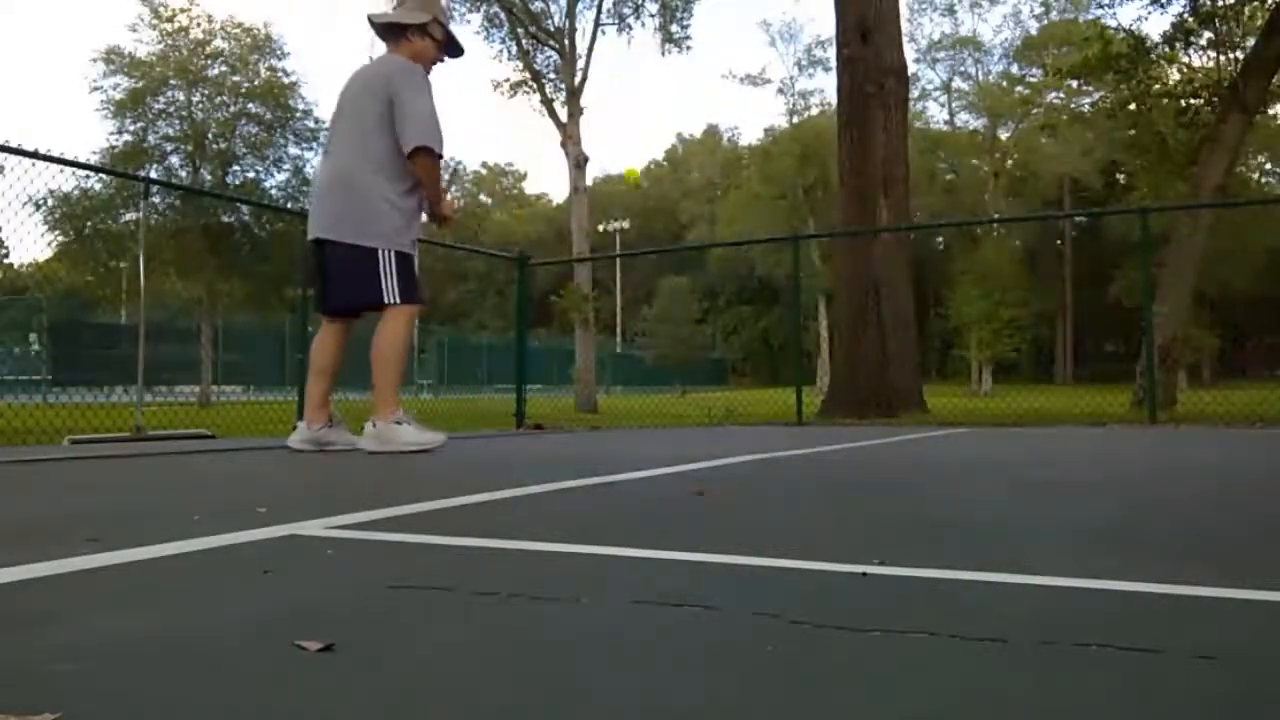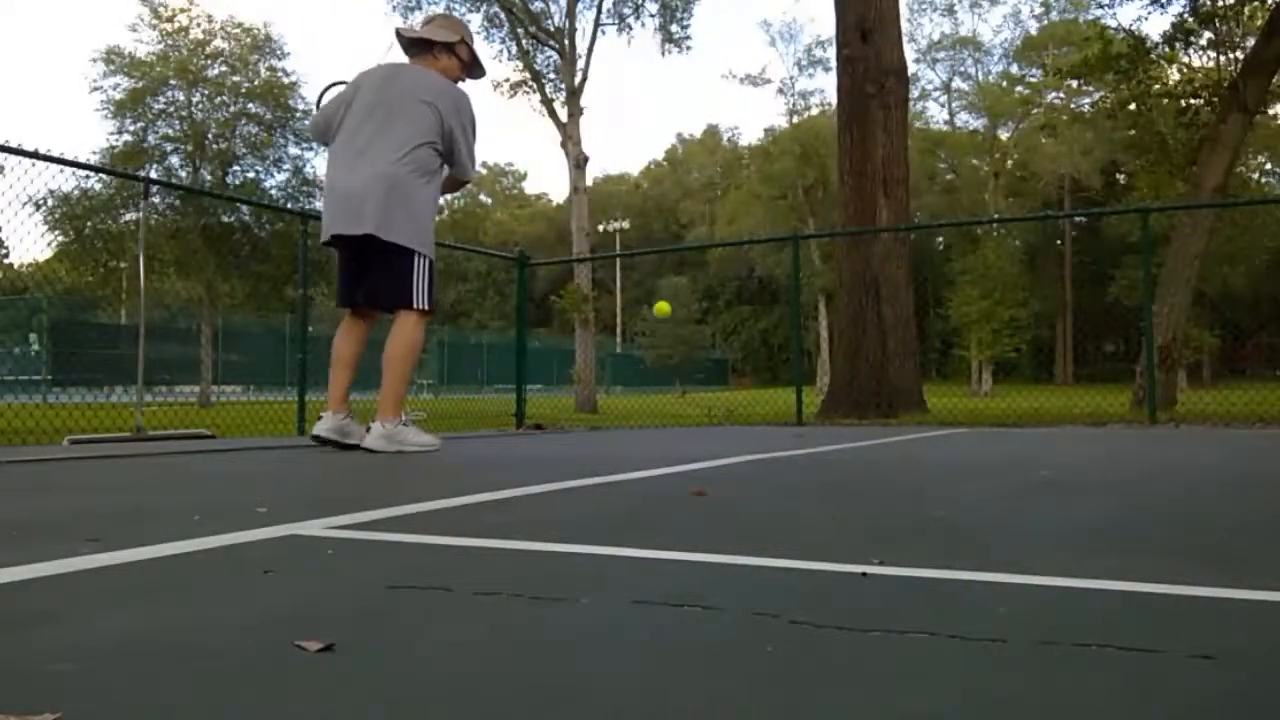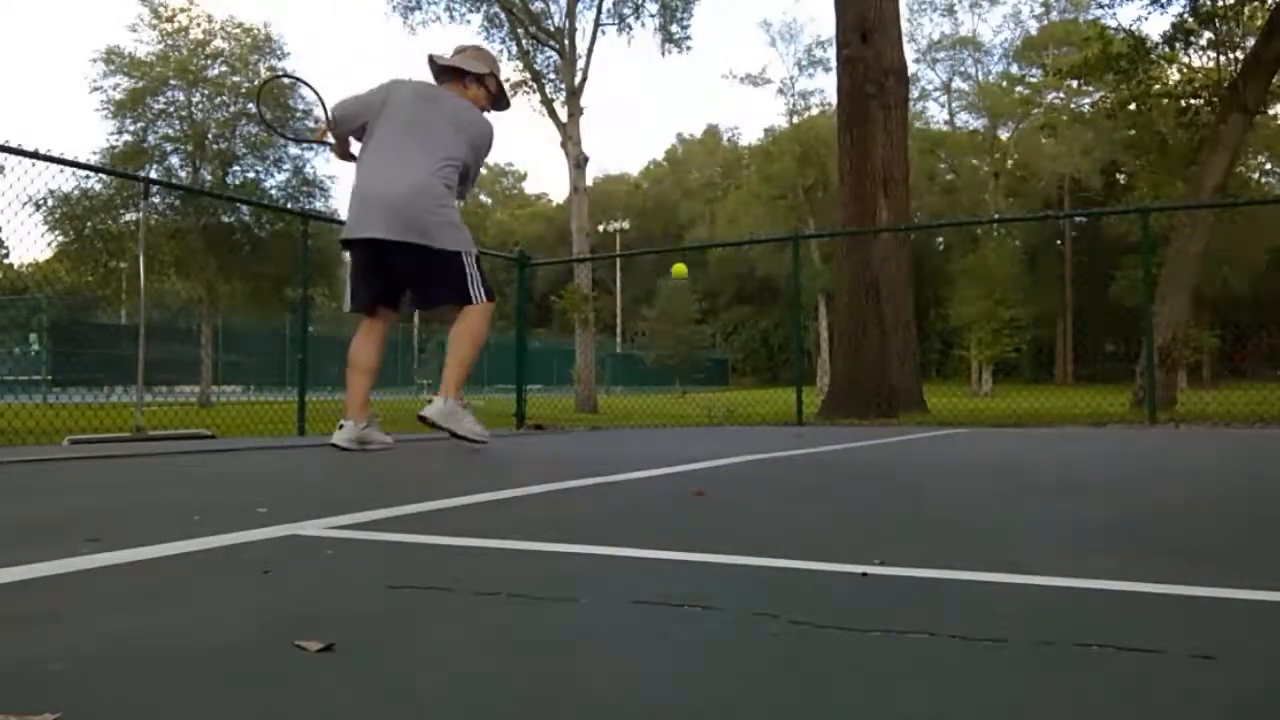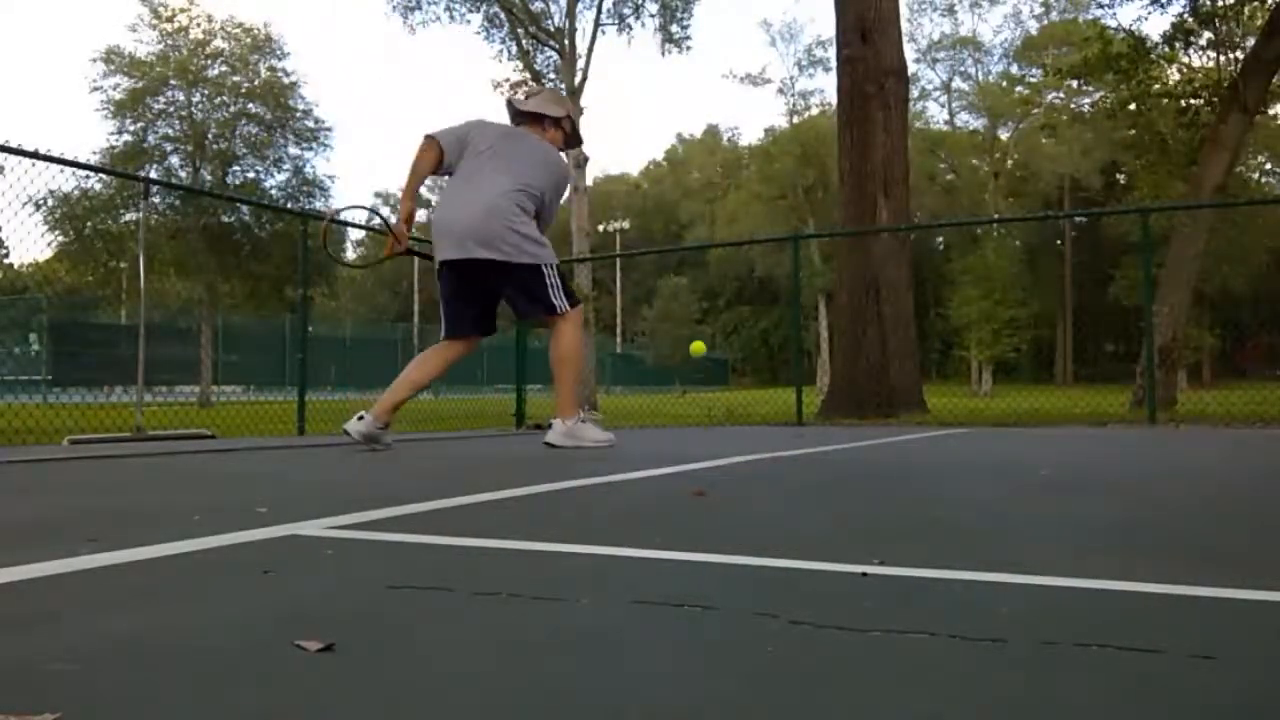
dt=0.4s
person 1, frame 1
left shoulder: (366, 75)
right shoulder: (407, 73)
right elbow: (421, 149)
left wrist: (419, 197)
right wrist: (437, 199)
left hip: (337, 214)
right hip: (370, 217)
left knee: (338, 316)
right knee: (400, 307)
left ankle: (315, 421)
right ankle: (387, 420)
person 1, frame 2
left shoulder: (370, 78)
right shoulder: (451, 97)
left elbow: (320, 128)
right elbow: (462, 173)
right wrist: (434, 186)
left hip: (345, 209)
right hip: (398, 213)
left knee: (360, 312)
right knee: (412, 313)
left ankle: (335, 413)
right ankle: (389, 422)
person 1, frame 3
left shoulder: (398, 91)
right shoulder: (478, 126)
left elbow: (339, 119)
left wrist: (342, 147)
left hip: (369, 216)
right hip: (428, 219)
left knee: (376, 317)
right knee: (478, 306)
left ankle: (355, 420)
right ankle: (448, 399)
person 1, frame 4
left shoulder: (481, 132)
right shoulder: (555, 166)
left elbow: (433, 145)
right elbow: (539, 227)
left wrist: (406, 206)
left hip: (453, 241)
right hip: (506, 236)
left knee: (457, 343)
right knee: (568, 316)
left ankle: (374, 418)
right ankle: (568, 421)
